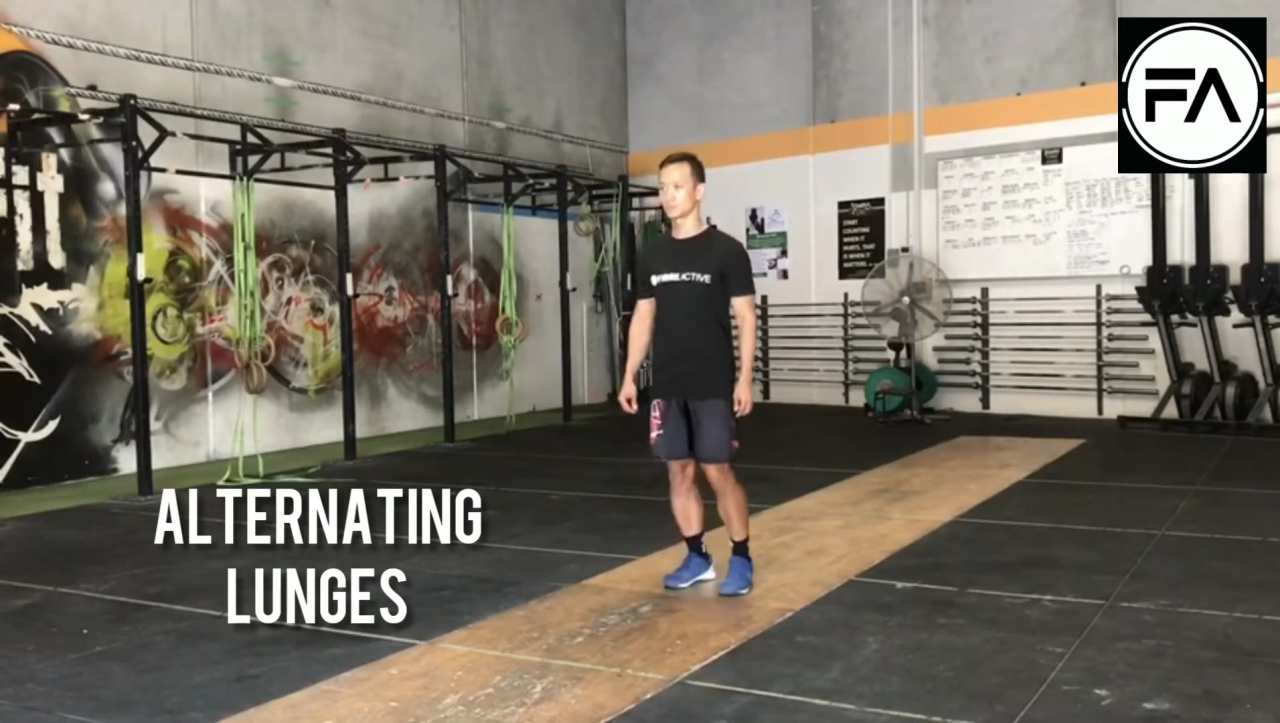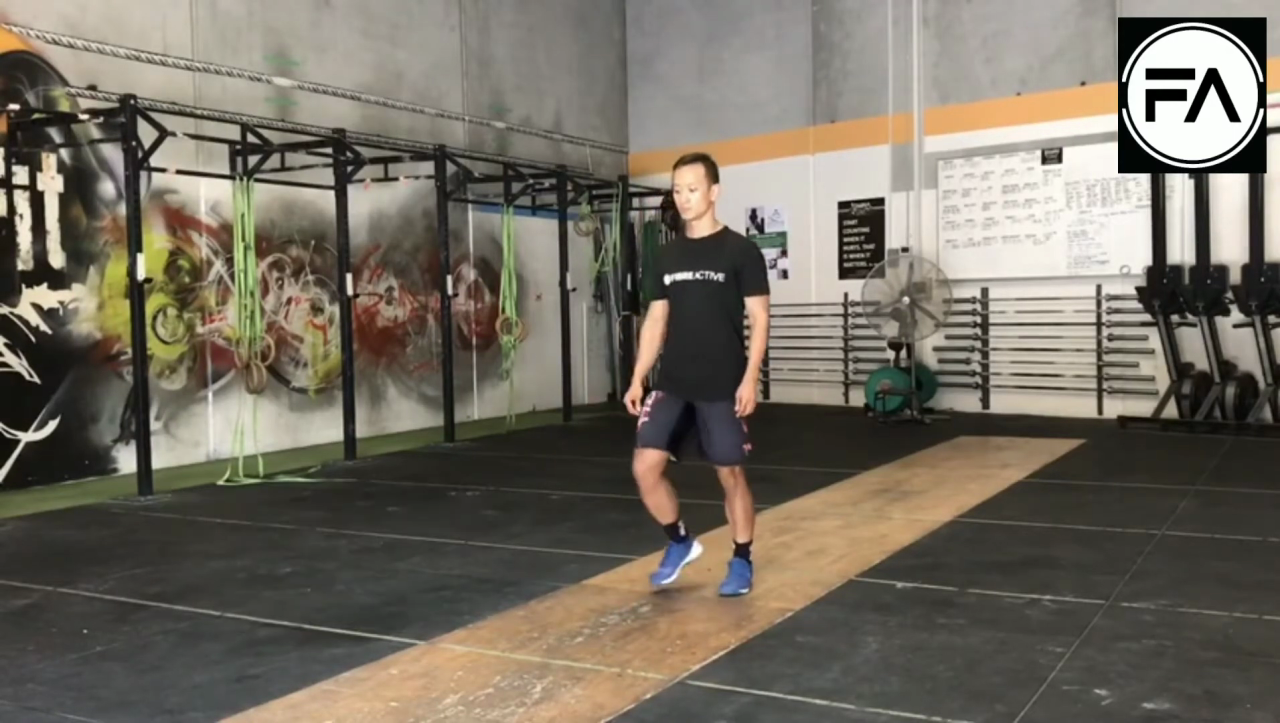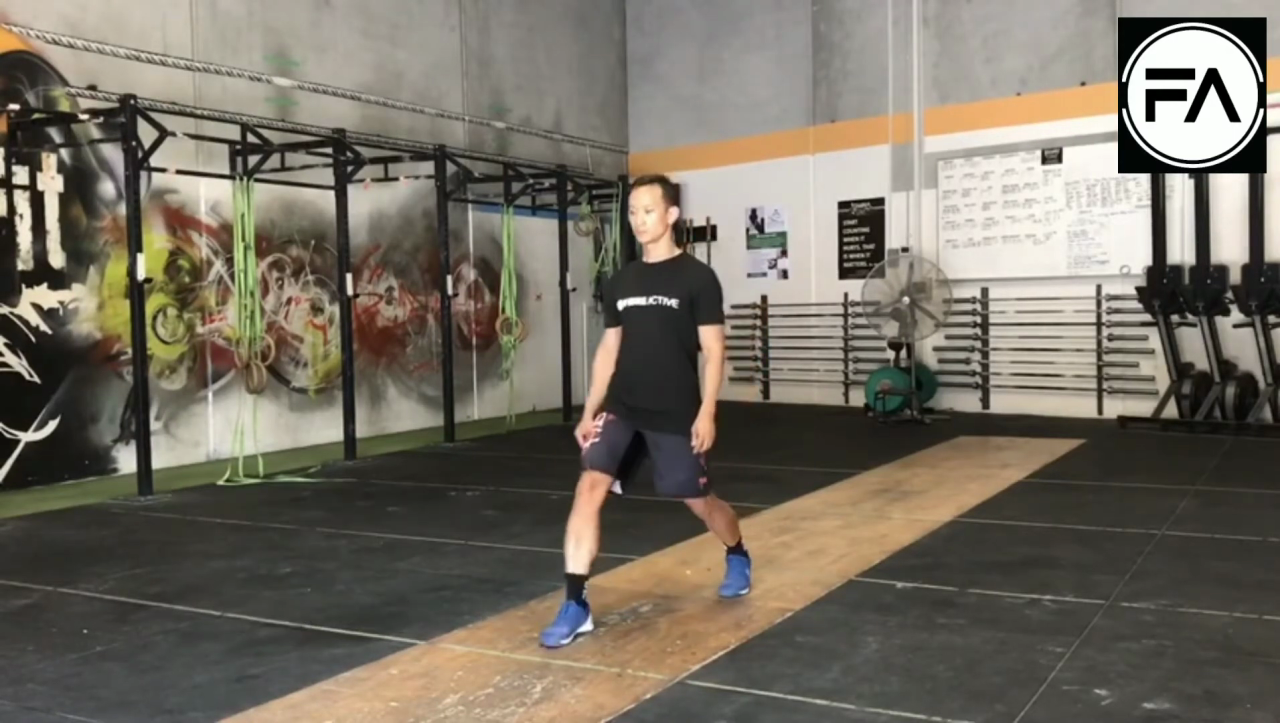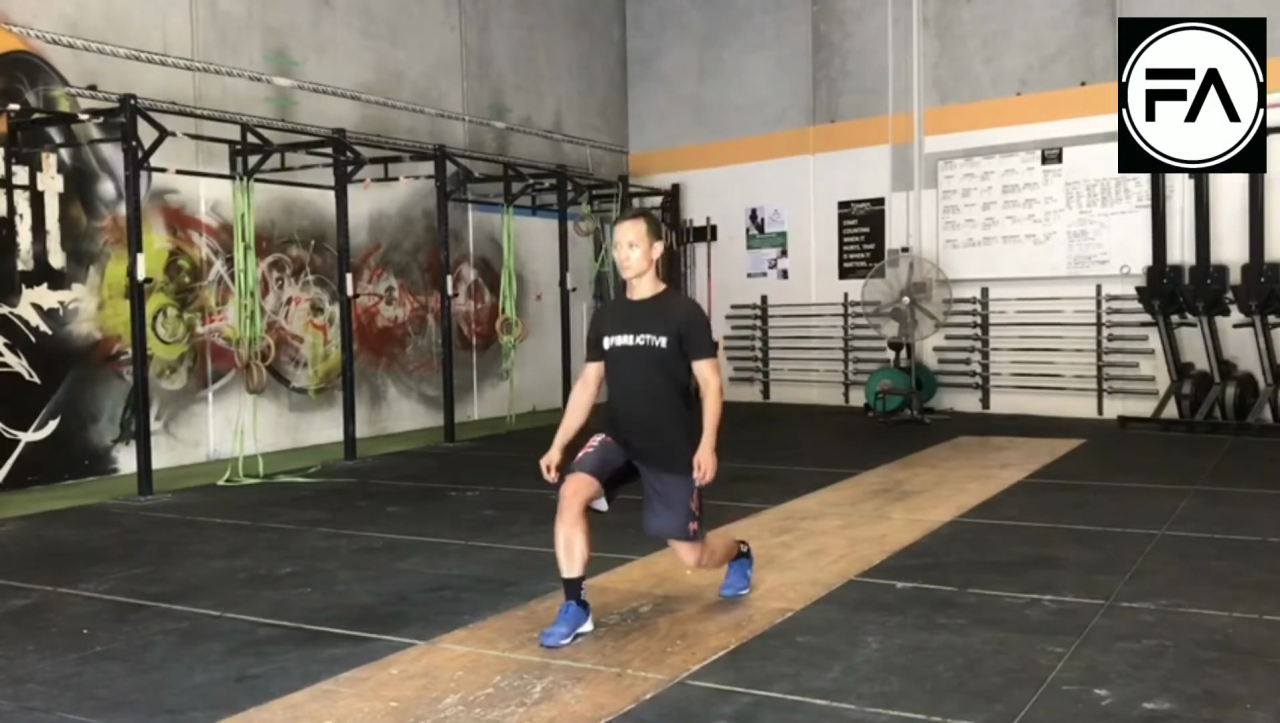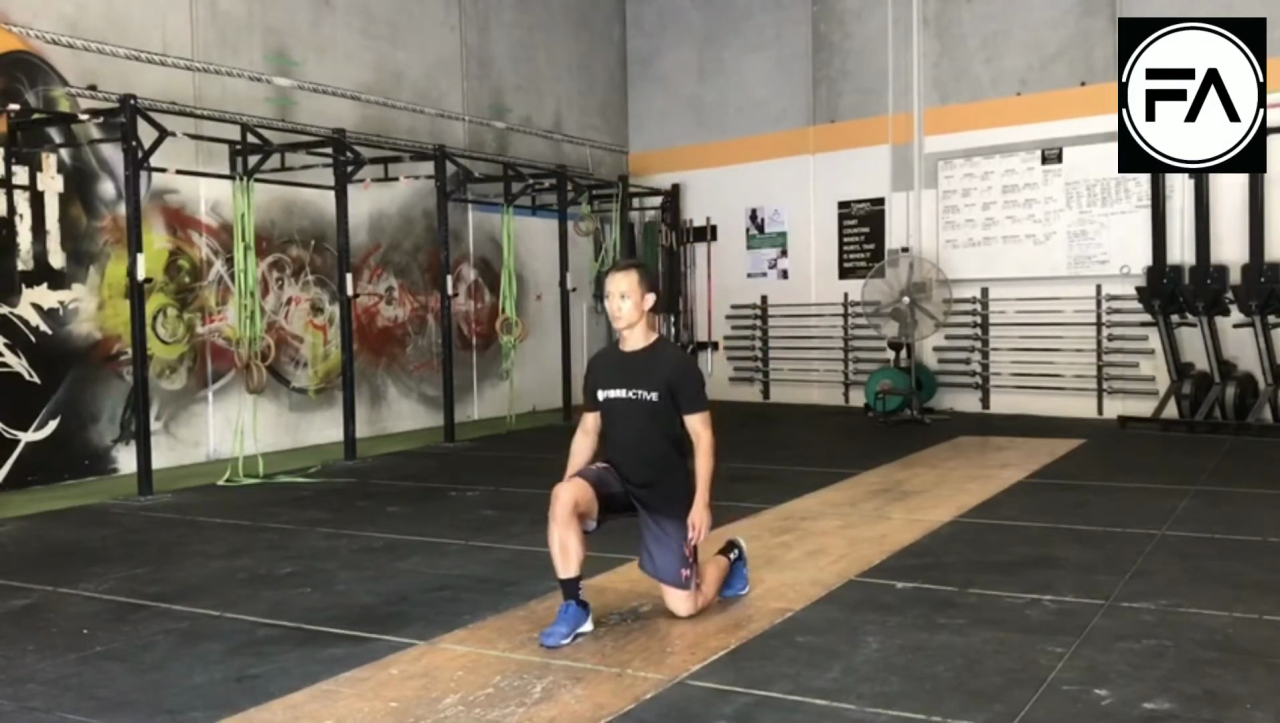
dt=0.5s
person 1, frame 1
left shoulder: (725, 250)
right shoulder: (652, 254)
left elbow: (746, 318)
right elbow: (643, 318)
left wrist: (745, 378)
right wrist: (629, 376)
left hip: (712, 382)
right hip: (666, 383)
left knee: (717, 472)
right knee: (679, 472)
left ankle: (741, 559)
right ankle: (697, 557)
person 1, frame 2
left shoulder: (740, 251)
right shoulder: (668, 254)
left elbow: (759, 319)
right elbow: (656, 320)
left wrist: (750, 379)
right wrist: (638, 378)
left hip: (722, 385)
right hip: (672, 383)
left knee: (730, 474)
right knee: (645, 467)
left ankle: (741, 561)
right ankle: (679, 542)
person 1, frame 3
left shoulder: (696, 277)
right shoulder: (621, 281)
left elbow: (714, 349)
right elbow: (609, 348)
left wrist: (707, 411)
right wrist: (590, 409)
left hip: (675, 414)
right hip: (621, 409)
left knee: (701, 501)
right knee: (588, 490)
left ankle: (737, 556)
right ankle: (575, 605)
person 1, frame 4
left shoulder: (684, 312)
right shoulder: (606, 317)
left elbow: (710, 382)
right elbow: (588, 382)
left wrist: (708, 445)
right wrist: (558, 444)
left hip: (671, 449)
right hip: (619, 439)
left knee: (692, 554)
right knee: (572, 492)
left ankle: (740, 554)
right ankle: (575, 607)
person 1, frame 5
left shoulder: (676, 364)
right shoulder: (599, 364)
left elbow: (702, 437)
right elbow: (587, 431)
left wrist: (702, 503)
right wrist: (564, 487)
left hip: (667, 489)
right hip: (616, 476)
left knee: (684, 605)
right knee: (563, 501)
left ankle: (731, 555)
right ankle: (574, 608)
